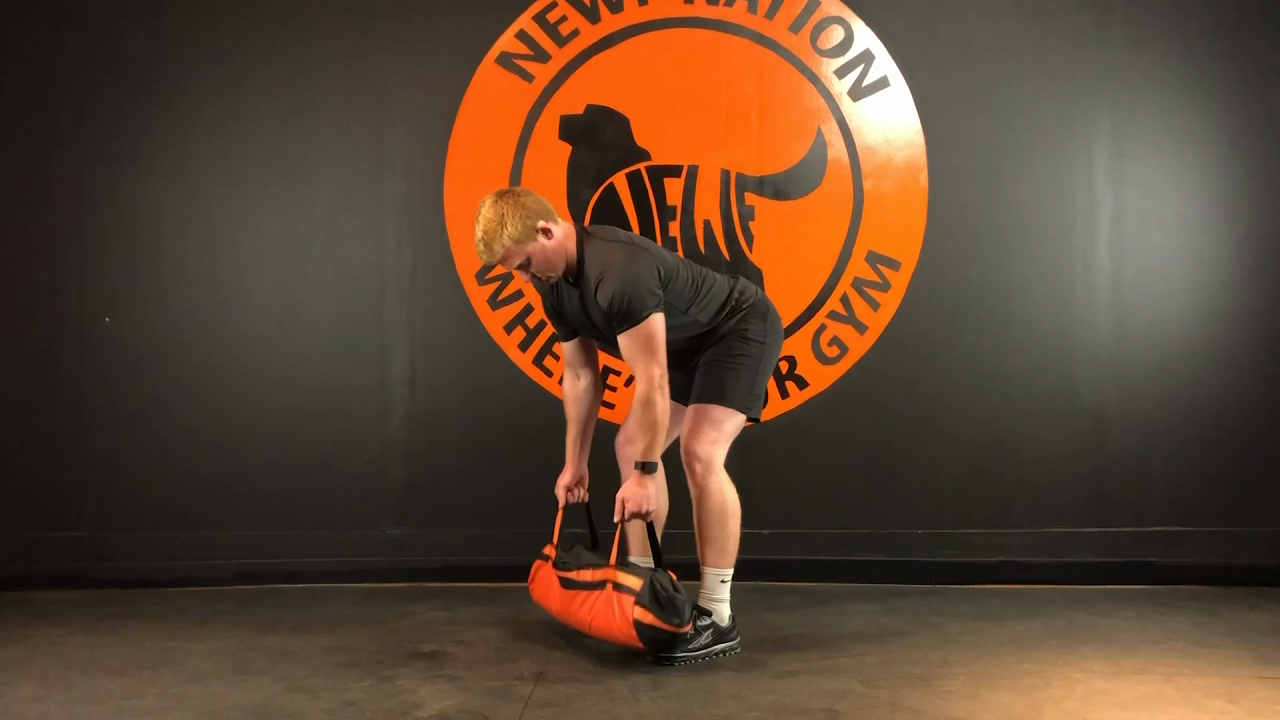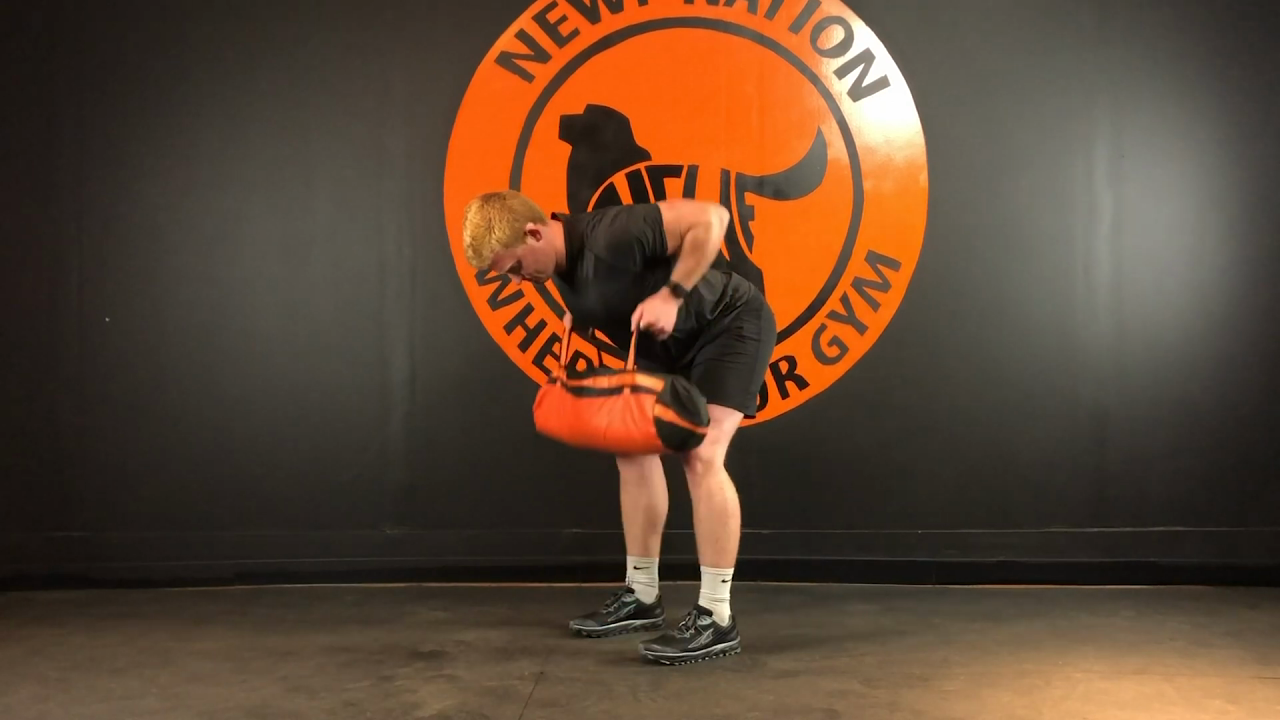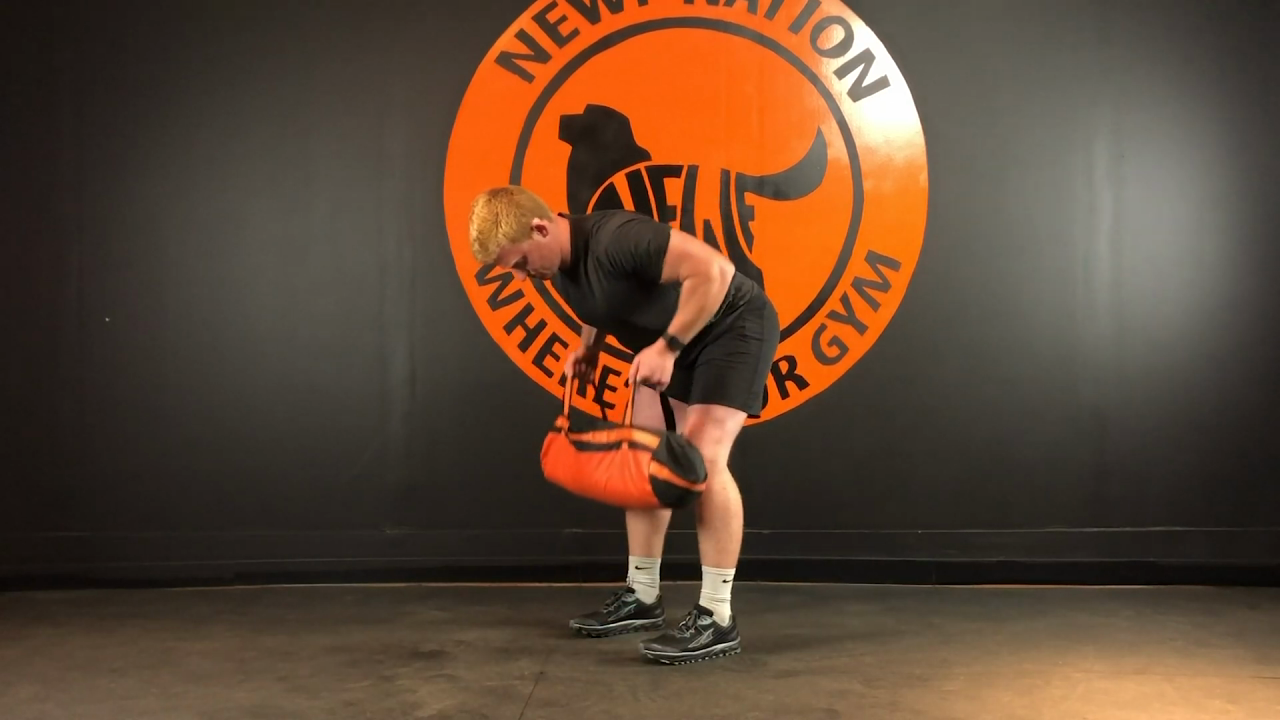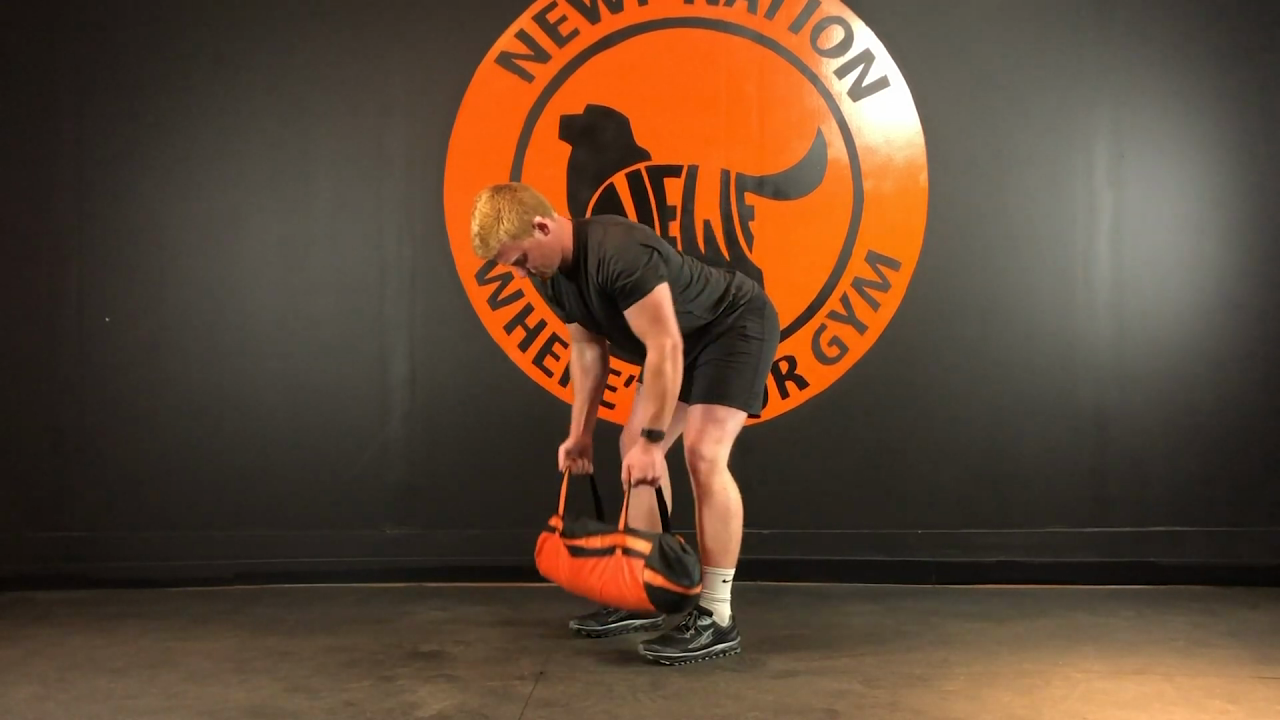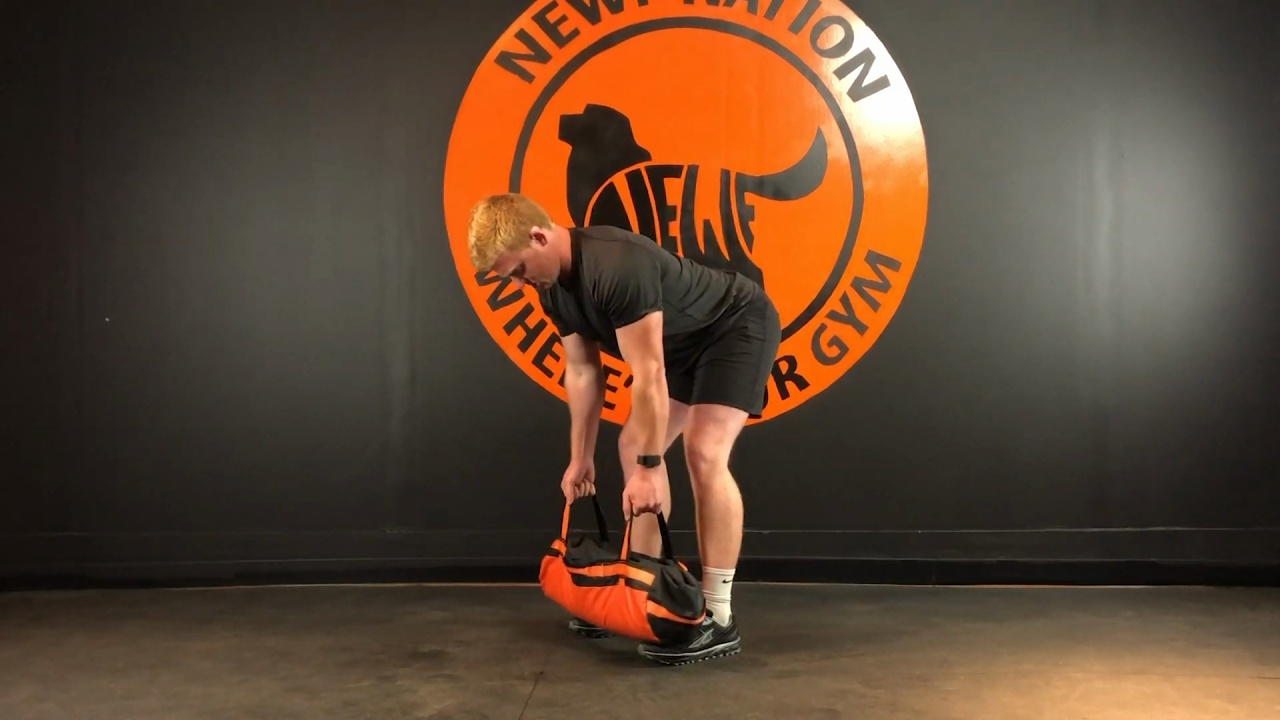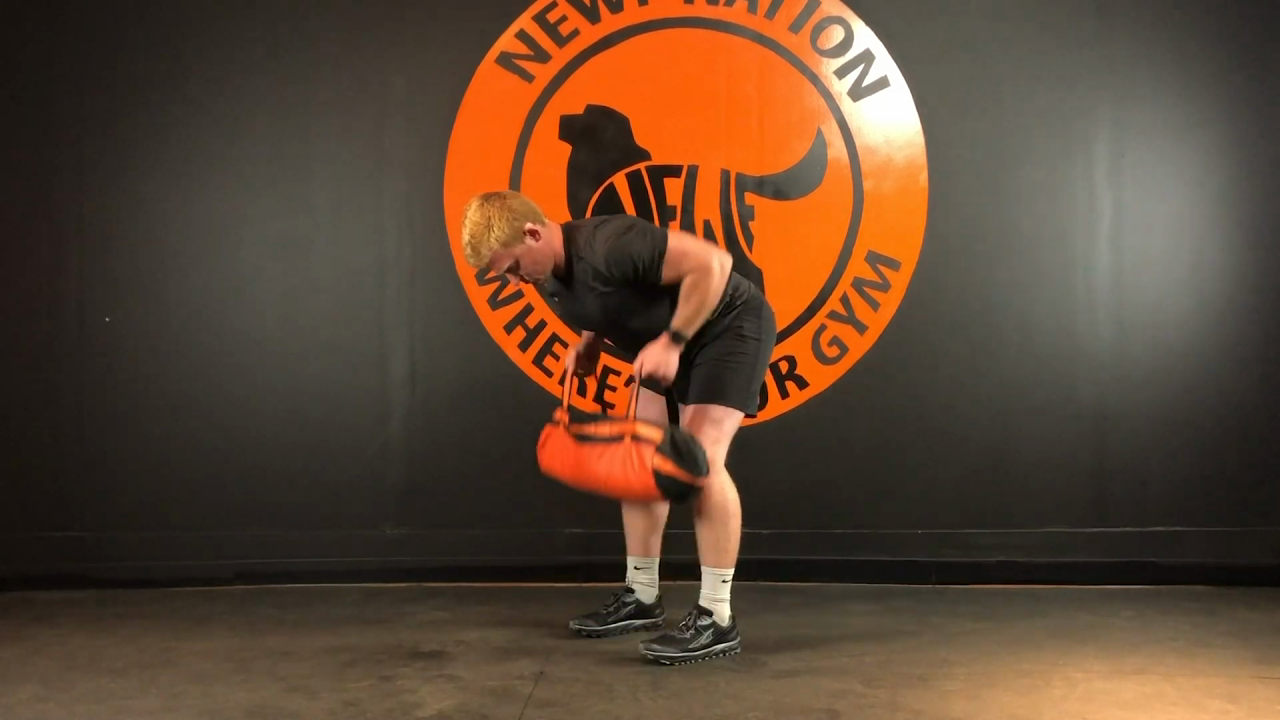
dt=0.5s
person 1, frame 1
left shoulder: (618, 271)
right shoulder: (553, 283)
left elbow: (651, 383)
right elbow: (580, 375)
left wrist: (645, 473)
right wrist: (574, 464)
left hip: (739, 328)
right hip: (683, 342)
left knee: (701, 455)
right knee: (630, 447)
left ankle: (716, 618)
person 1, frame 2
left shoulder: (609, 235)
right shoulder: (558, 255)
left elbow: (711, 217)
left wrist: (672, 296)
right wrist: (582, 310)
left hip: (731, 324)
right hip: (671, 338)
left knee: (701, 455)
right knee: (635, 450)
left ankle: (716, 617)
right ankle: (642, 596)
person 1, frame 3
left shoulder: (615, 239)
right shoulder: (559, 262)
left elbow: (714, 270)
left wrist: (668, 347)
right wrist: (589, 345)
left hip: (735, 325)
right hip: (678, 339)
left knee: (703, 455)
left ankle: (717, 617)
right ankle: (642, 596)
person 1, frame 4
left shoulder: (618, 252)
right shoulder: (553, 274)
left elbow: (665, 349)
right elbow: (588, 348)
left wrist: (652, 440)
right wrist: (580, 431)
left hip: (735, 325)
right hip: (682, 338)
left knee: (704, 454)
right knee: (634, 447)
left ankle: (716, 618)
person 1, frame 5
left shoulder: (616, 267)
right shoulder: (552, 283)
left elbow: (648, 374)
right elbow: (582, 370)
left wrist: (647, 468)
right wrist: (580, 459)
left hip: (737, 326)
right hip: (684, 339)
left knee: (705, 455)
right knee: (632, 445)
left ankle: (717, 618)
person 1, frame 6
left shoulder: (609, 247)
right shoulder: (553, 275)
left elbow: (713, 263)
left wrist: (672, 343)
right wrist: (585, 350)
left hip: (731, 324)
right hip: (674, 340)
left knee: (702, 455)
left ankle: (716, 618)
right ankle: (641, 597)
